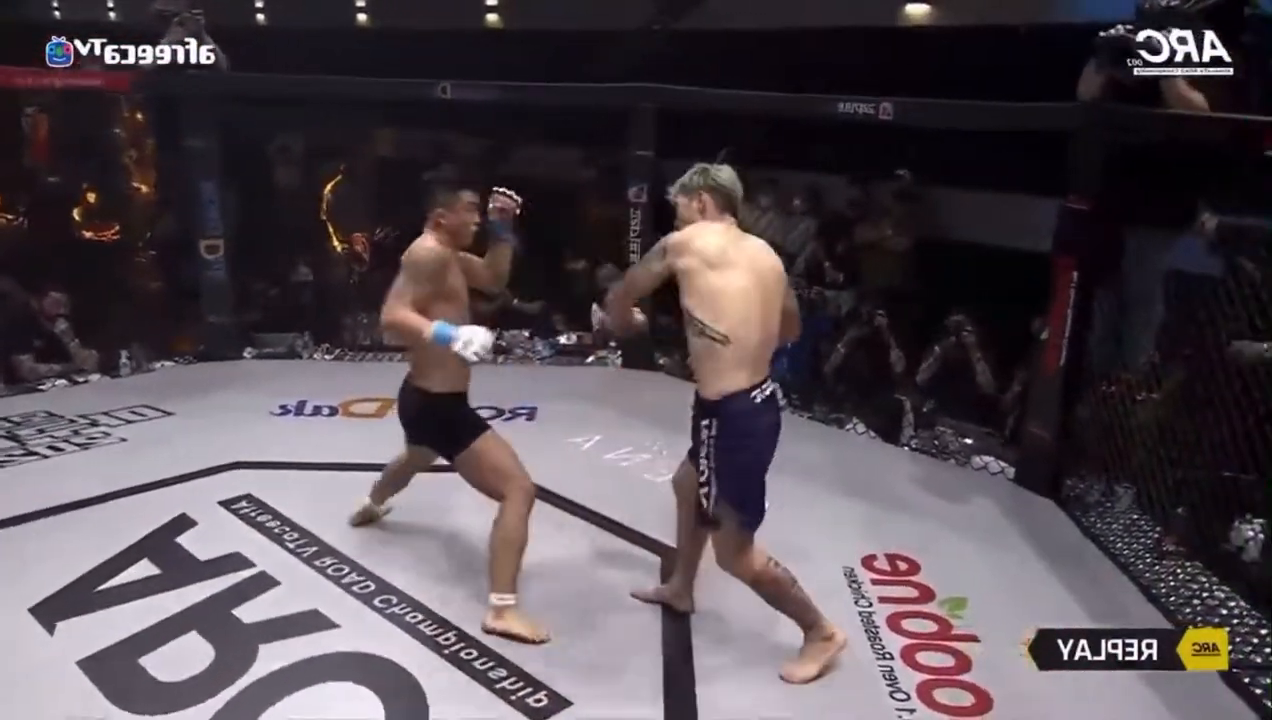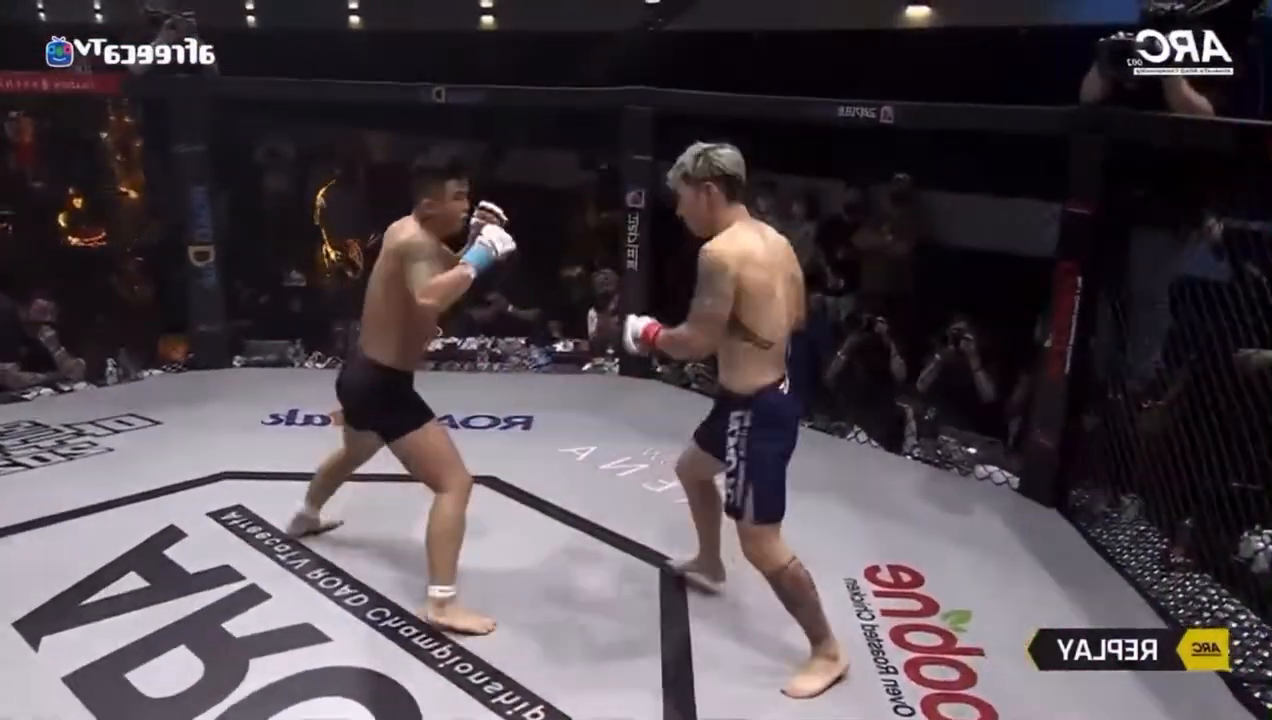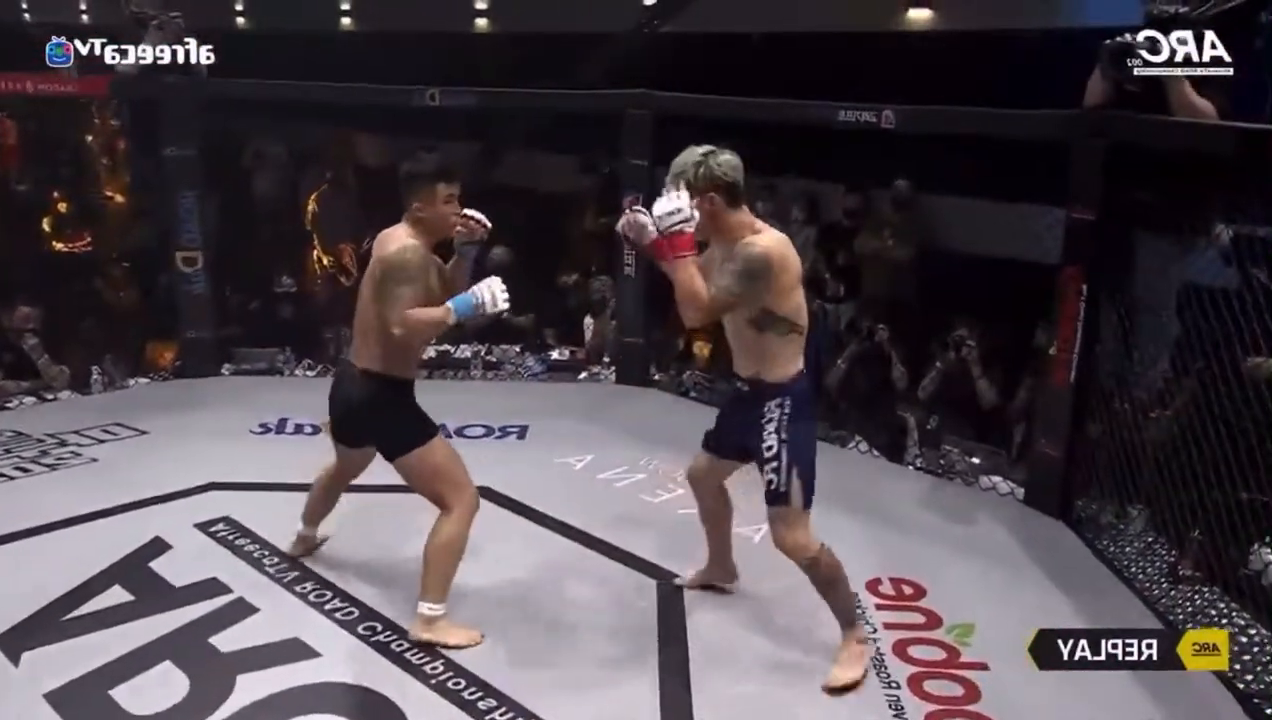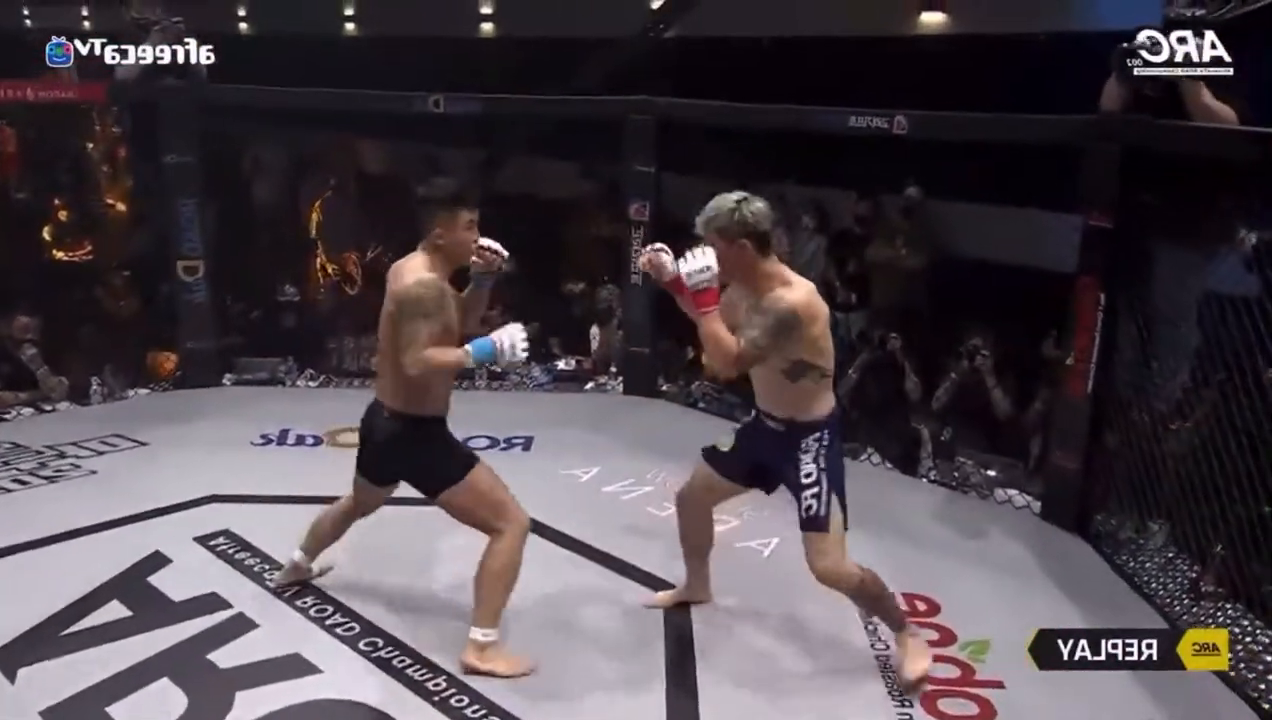
dt=0.2s
person 1, frame 1
left shoulder: (683, 244)
right shoulder: (768, 257)
left elbow: (622, 296)
right elbow: (788, 331)
left wrist: (624, 320)
left hip: (731, 416)
right hip: (758, 403)
left knee: (736, 553)
right knee: (687, 488)
left ankle: (822, 635)
right ankle: (677, 588)
person 1, frame 2
left shoulder: (720, 253)
right shoulder: (772, 241)
left elbow: (699, 343)
right elbow: (797, 315)
left wrist: (648, 336)
left hip: (756, 410)
right hip: (749, 399)
left knee: (762, 547)
right knee: (693, 469)
left ankle: (827, 652)
right ankle: (708, 565)
person 1, frame 3
left shoulder: (761, 252)
right shoulder: (729, 240)
left elbow: (696, 312)
right elbow: (696, 280)
left wrist: (676, 237)
right wrist: (651, 241)
left hip: (781, 401)
right hip: (748, 391)
left knee: (793, 537)
right knee: (703, 476)
left ankle: (854, 638)
right ankle: (721, 567)
person 1, frame 4
left shoulder: (792, 303)
right shoulder: (745, 283)
left elbow: (725, 362)
right elbow: (712, 317)
left wrist: (703, 289)
right wrist: (672, 277)
left hip: (809, 439)
right hip: (764, 425)
left knee: (830, 567)
right knee: (691, 496)
left ankle: (906, 634)
right ankle: (696, 585)
person 2, frame 1
left shoulder: (442, 253)
right shoulder: (428, 255)
left elbow: (491, 277)
right elbow: (392, 317)
left wrist: (504, 228)
right wrist: (447, 335)
left hip: (421, 396)
right hip: (440, 407)
left knee: (418, 456)
right knee: (519, 493)
left ankle: (369, 507)
right ankle: (502, 611)
person 2, frame 2
left shoulder: (409, 232)
right shoulder: (415, 241)
left elbow: (451, 276)
right elbow: (429, 300)
left wrist: (478, 241)
right wrist: (479, 254)
left hip: (362, 374)
right hip: (384, 386)
left knee: (352, 453)
right knee: (455, 484)
left ankle: (306, 517)
right ankle: (442, 603)
person 2, frame 3
left shoulder: (399, 240)
right shoulder: (405, 252)
left elbow: (442, 289)
right elbow: (404, 327)
left wrist: (467, 251)
right wrist: (468, 306)
left hip: (352, 386)
right hip: (380, 397)
left knee: (344, 467)
right knee: (460, 501)
left ankle: (304, 537)
right ankle: (428, 620)
person 2, frame 4
left shoulder: (411, 271)
right shoulder: (426, 283)
left elbow: (454, 315)
right elbow: (418, 363)
left wrist: (481, 280)
right wrist: (485, 350)
left hip: (383, 424)
right hip: (420, 437)
left knee: (361, 501)
right knee: (511, 524)
left ankle: (297, 566)
right ankle: (483, 647)
person 3, frame 1
left shoulder: (1210, 69)
left elbow: (1197, 116)
right elbow: (1086, 95)
left wrist: (1166, 70)
right wrist: (1102, 58)
left hip: (1159, 204)
right hip: (1111, 196)
left knee: (1142, 293)
right knee: (1104, 285)
left ankle: (1131, 373)
right ankle: (1099, 370)
person 3, frame 2
left shoulder: (1209, 71)
right shoulder: (1132, 58)
left elbow: (1200, 120)
right elbow: (1089, 99)
left wrist: (1170, 72)
right wrist: (1105, 62)
left hip: (1165, 210)
right hip: (1116, 200)
left knee: (1148, 296)
right knee: (1107, 291)
left ankle: (1138, 383)
right ankle: (1103, 377)
person 3, frame 3
left shoulder: (1210, 72)
left elbow: (1205, 123)
right elbow: (1092, 104)
left wrist: (1173, 76)
right wrist: (1107, 63)
left hip: (1170, 216)
right hip: (1120, 206)
left knee: (1153, 305)
right knee: (1111, 298)
left ankle: (1144, 392)
right ankle: (1108, 384)
person 3, frame 4
left shoulder: (1226, 73)
left elbow: (1224, 129)
right elbow: (1109, 109)
left wrist: (1191, 79)
right wrist: (1124, 67)
left hip: (1191, 223)
right hip: (1138, 213)
left knee: (1171, 314)
right knee: (1128, 307)
left ankle: (1163, 404)
right ankle: (1126, 397)
